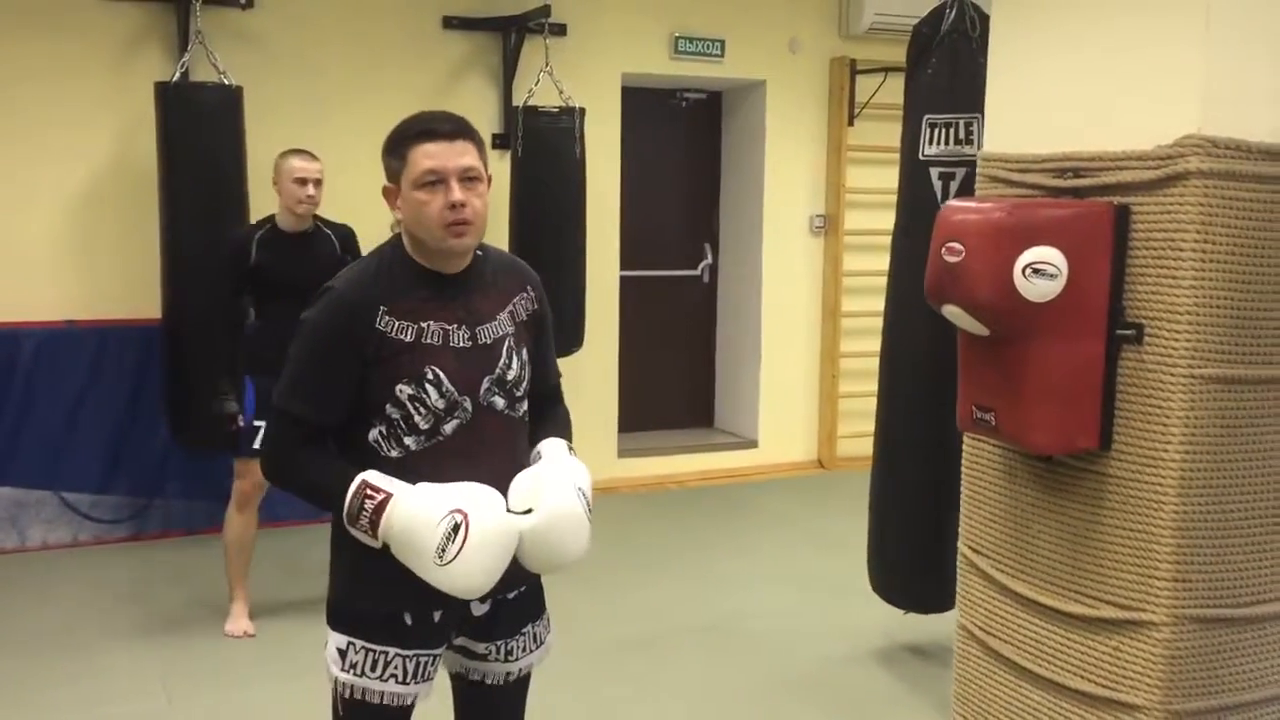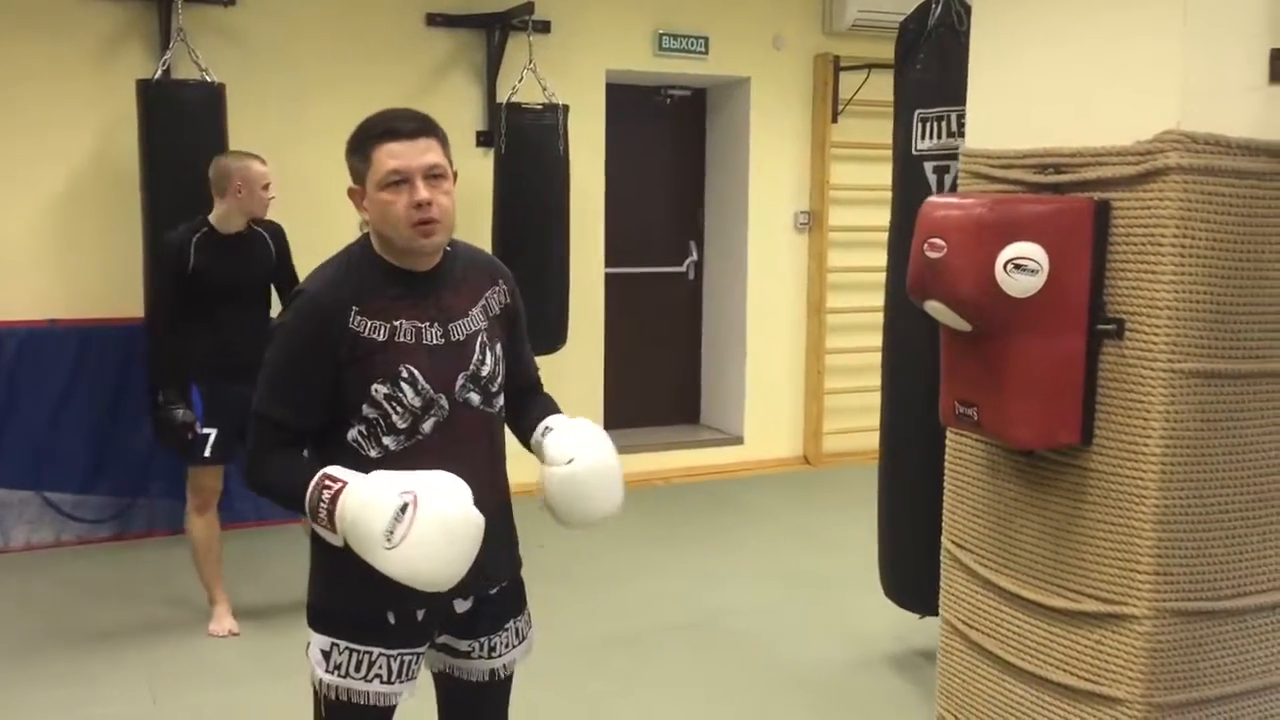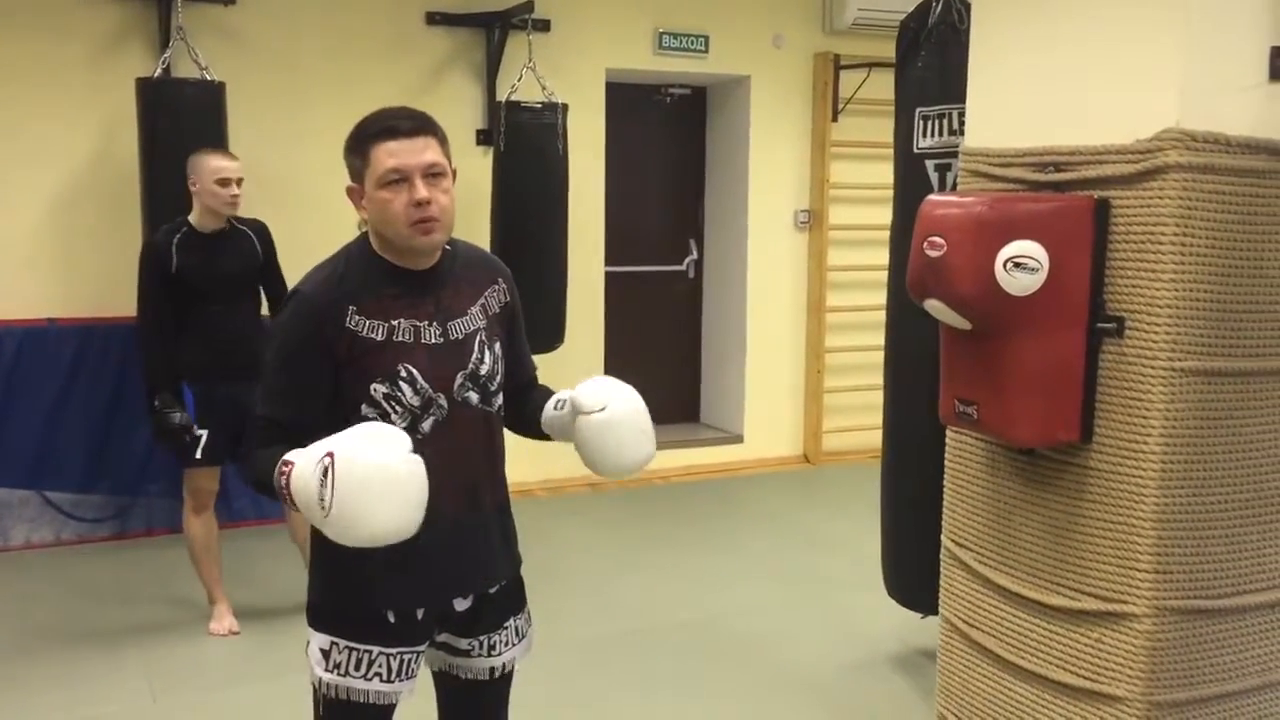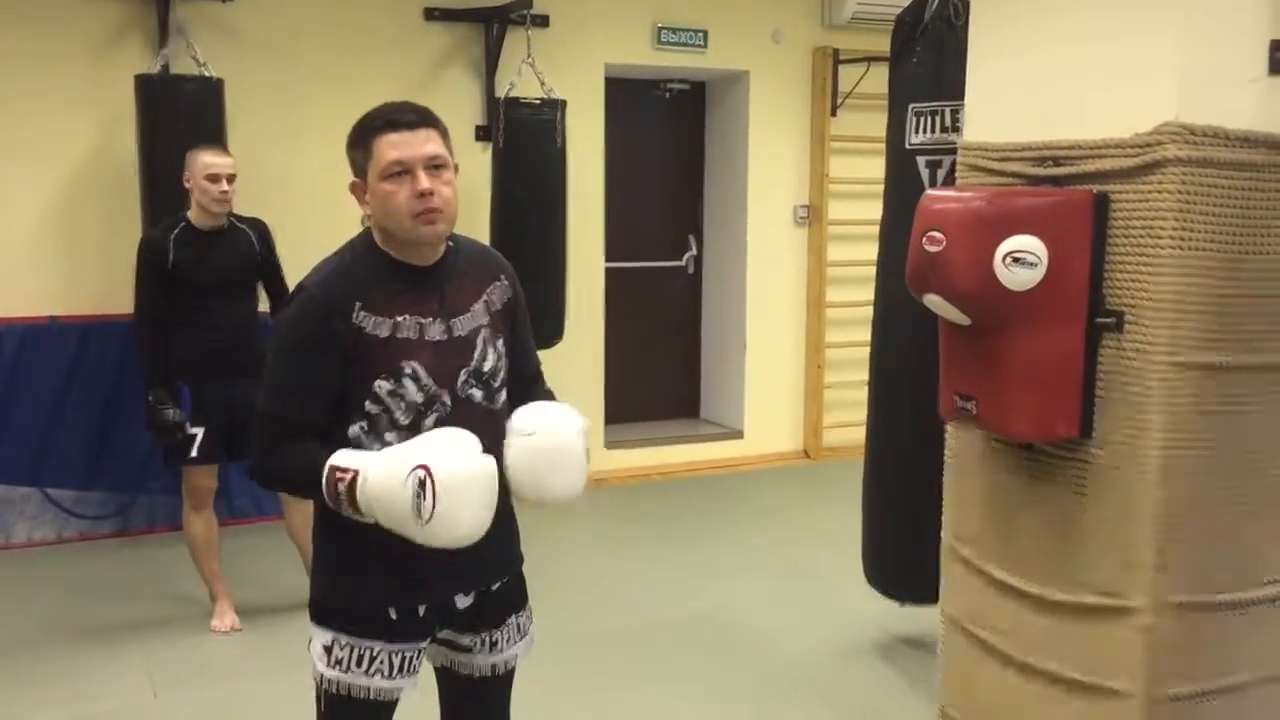
dt=0.4s
person 1, frame 1
left shoulder: (518, 284)
right shoulder: (354, 303)
right elbow: (287, 454)
left wrist: (557, 462)
right wrist: (388, 508)
left hip: (504, 572)
right hip: (386, 585)
person 1, frame 2
left shoulder: (490, 279)
right shoulder: (326, 303)
right elbow: (268, 458)
left wrist: (558, 436)
right wrist: (347, 502)
left hip: (485, 568)
right hip: (367, 587)
person 1, frame 3
left shoulder: (489, 278)
right shoulder: (323, 302)
right elbow: (267, 450)
left wrist: (570, 413)
right wrist: (304, 478)
left hip: (484, 567)
right hip: (368, 584)
person 1, frame 4
left shoulder: (491, 273)
right shoulder: (328, 297)
left elbow: (527, 390)
right elbow: (273, 455)
left wrist: (547, 426)
right wrist: (370, 486)
left hip: (487, 564)
right hip: (369, 583)
person 2, frame 1
left shoulder: (340, 239)
right shoulder: (249, 242)
right elbow: (232, 315)
right wrist: (226, 381)
right hip: (265, 380)
right knee: (246, 488)
right ankle: (238, 603)
person 2, frame 2
left shoulder: (270, 236)
right shoulder: (181, 246)
right elbow: (162, 324)
right wrist: (168, 391)
right hip: (207, 384)
right knee: (203, 492)
right ankle: (219, 603)
person 2, frame 3
left shoulder: (255, 234)
right shoulder: (165, 247)
left elbow: (280, 302)
right elbow: (152, 328)
right wrist: (161, 396)
left hip: (259, 379)
right hip: (199, 386)
right knee: (200, 493)
right ankle: (219, 603)
person 2, frame 4
left shoulder: (253, 233)
right shoulder: (161, 244)
left elbow: (280, 301)
right elbow: (148, 324)
right wrist: (157, 392)
left hip: (255, 377)
right hip: (194, 383)
right knee: (198, 491)
right ankle: (221, 600)
